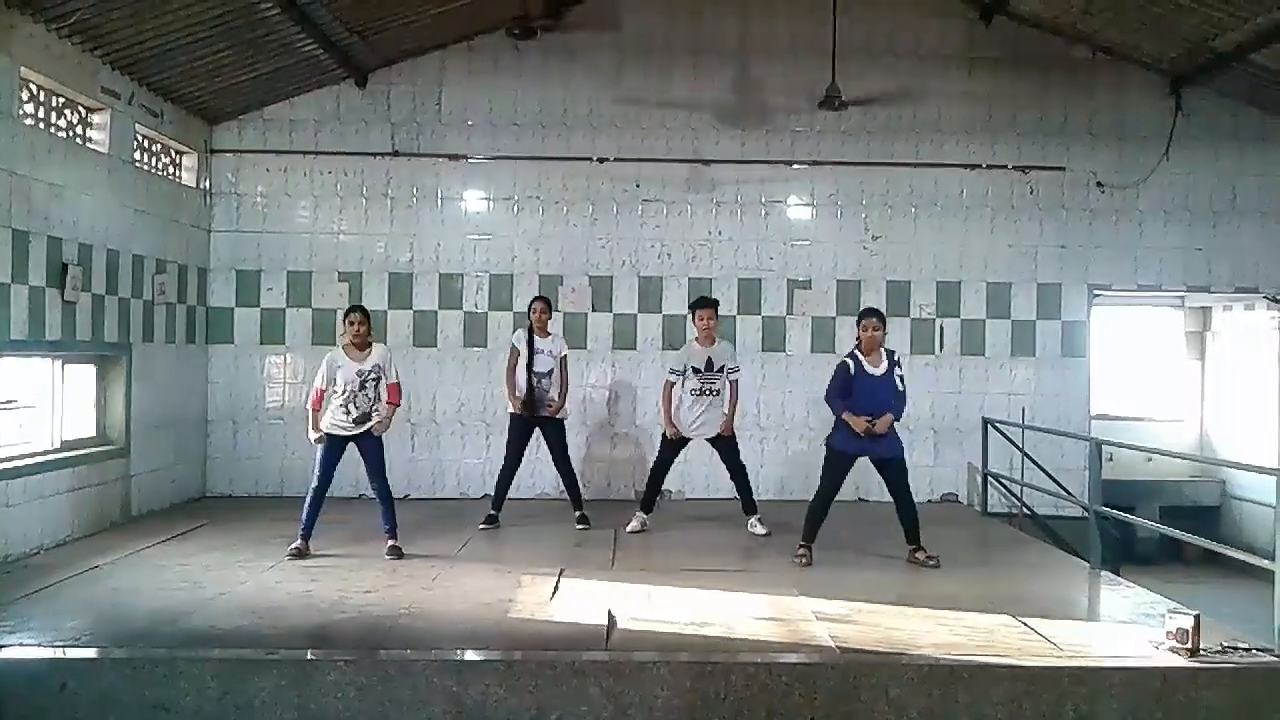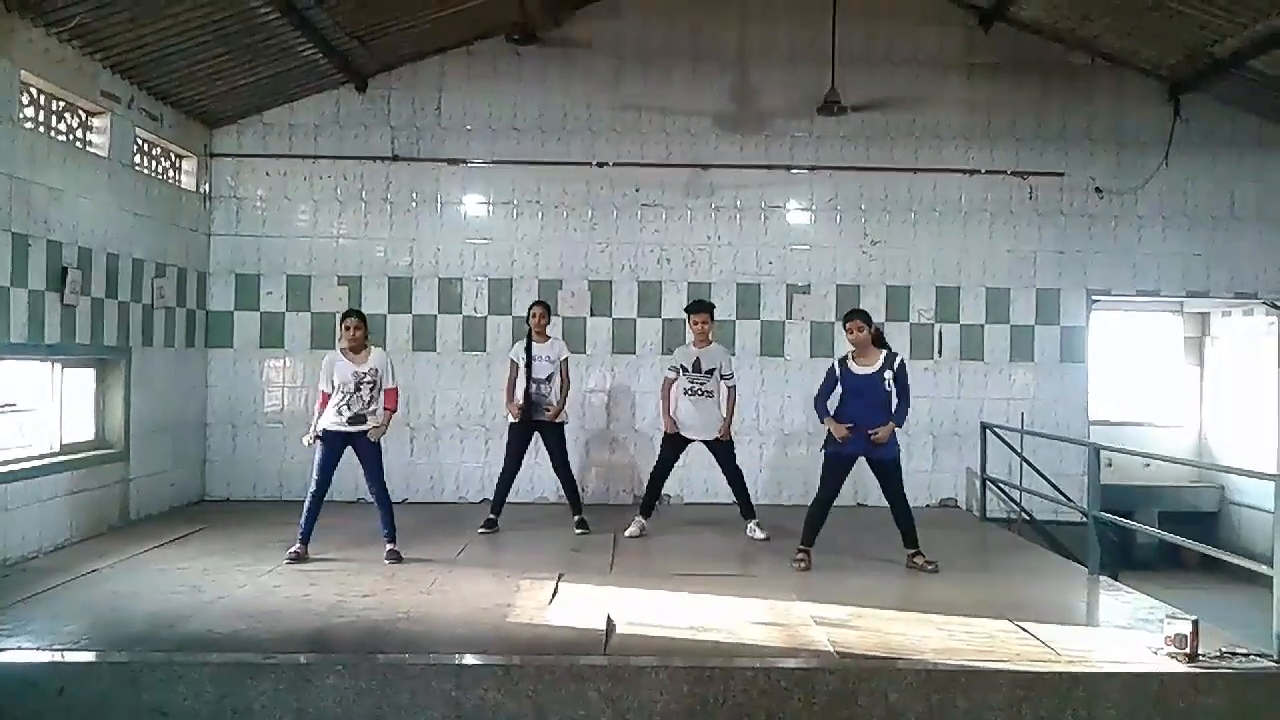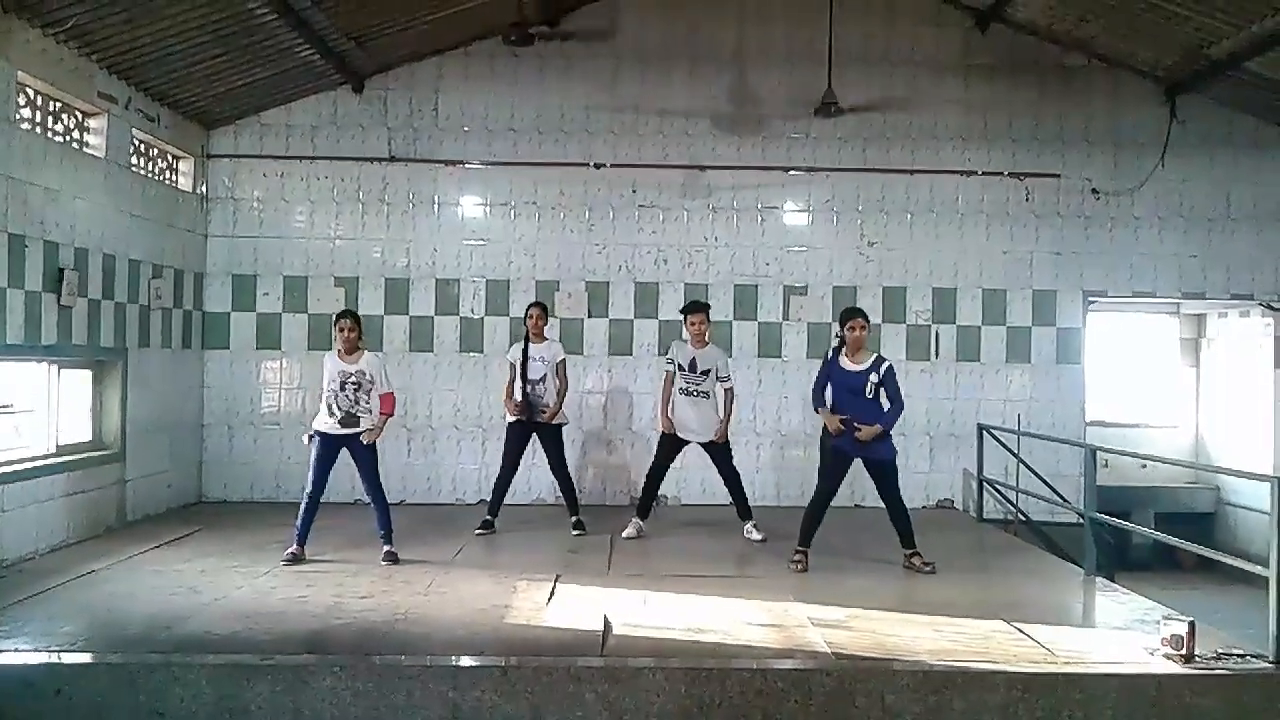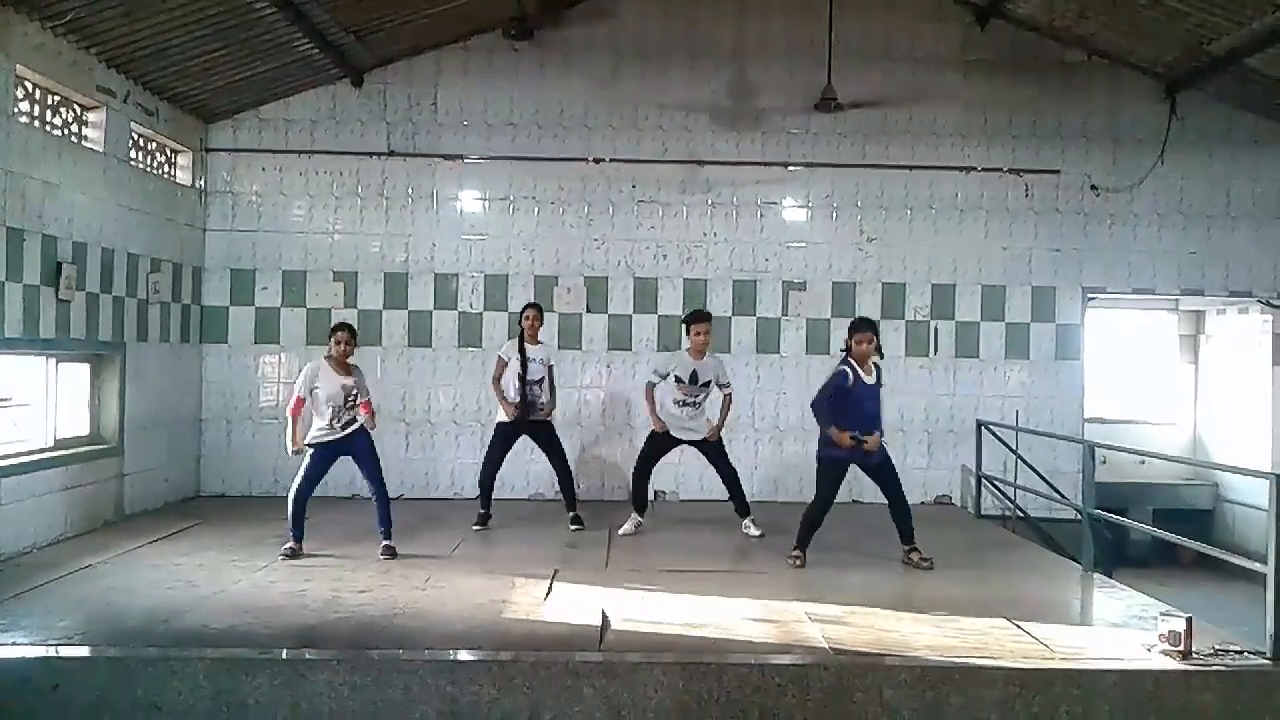
dt=0.5s
person 1, frame 1
left shoulder: (893, 359)
right shoulder: (850, 362)
left elbow: (901, 397)
right elbow: (832, 396)
left wrist: (889, 418)
right wrist: (851, 419)
left hip: (884, 438)
right hip: (846, 436)
left knee: (902, 493)
right knee: (826, 491)
left ankle: (915, 548)
right ankle: (805, 545)
person 1, frame 2
left shoulder: (893, 361)
right shoulder: (841, 365)
left elbow: (903, 399)
right elbow: (820, 398)
left wrist: (891, 426)
right wrist: (831, 424)
left hip: (881, 439)
right hip: (844, 439)
left knee: (897, 497)
right knee: (825, 495)
left ankle: (914, 553)
right ankle: (804, 549)
person 1, frame 3
left shoulder: (881, 365)
right shoulder: (833, 357)
left elbow: (897, 404)
right elbow: (818, 389)
left wrist: (877, 428)
right wrist: (824, 415)
left hip: (876, 439)
right hip: (838, 437)
left knee: (892, 497)
right knee: (823, 494)
left ankle: (911, 553)
right ankle: (801, 551)
person 1, frame 4
left shoulder: (876, 369)
right shoulder: (844, 371)
right elbow: (818, 405)
left wrist: (877, 434)
right wrist: (835, 434)
left hip: (869, 444)
right hip: (836, 445)
left knee: (896, 494)
right knee: (823, 500)
left ankle: (910, 549)
right ankle: (799, 548)
person 2, frame 1
left shoulder: (382, 353)
right shoulder: (333, 357)
left elbow: (393, 388)
right elbow: (318, 393)
left wrist: (386, 419)
right wrist: (314, 426)
left hip: (368, 429)
right hip: (334, 429)
left knee: (379, 483)
right knee: (319, 484)
left ankle: (392, 539)
right ankle: (302, 540)
person 2, frame 2
left shoulder: (379, 357)
right shoulder: (332, 359)
left elbow: (390, 395)
right elbow: (324, 398)
left wrist: (383, 426)
right wrist: (313, 428)
left hip: (366, 432)
right hip: (332, 430)
left knee: (378, 488)
right knee: (317, 488)
left ankle: (391, 544)
right ankle: (301, 544)
person 2, frame 3
left shoulder: (372, 361)
right shoulder: (329, 359)
left elbow: (387, 399)
left wrist: (377, 429)
right wrist: (312, 427)
left hip: (359, 433)
right hip: (326, 432)
left knee: (373, 488)
right knee: (313, 489)
left ankle: (387, 545)
right ankle: (298, 546)
person 2, frame 4
left shoulder: (357, 373)
right shoulder: (315, 368)
right elbow: (296, 404)
left wrist: (368, 417)
right wrist: (293, 438)
left hip: (356, 434)
right hip: (323, 440)
left knee: (378, 486)
right knee: (298, 492)
left ankle: (386, 539)
right ankle: (295, 541)
person 3, frame 1
left shoulder: (727, 349)
right shoulder: (685, 352)
left elbow: (733, 384)
right elbow: (668, 387)
left wrist: (730, 419)
right wrist: (667, 422)
left hip: (717, 423)
right hip: (682, 423)
left knee: (737, 468)
right knee: (660, 466)
left ankle: (753, 517)
right ankle: (643, 514)
person 3, frame 2
left shoulder: (721, 353)
right shoulder: (680, 352)
left elbow: (731, 389)
right elbow: (667, 386)
left wrist: (727, 423)
right wrist: (666, 417)
left hip: (714, 426)
right hip: (680, 425)
left knee: (732, 472)
right knee: (660, 470)
left ankle: (751, 521)
right ankle: (642, 518)
person 3, frame 3
left shoulder: (717, 355)
right shoulder: (676, 348)
left elbow: (728, 391)
right elbow: (668, 382)
left wrist: (724, 425)
right wrist: (663, 415)
left hip: (710, 427)
right hip: (677, 425)
left knee: (729, 473)
right knee: (656, 471)
left ankle: (748, 522)
right ankle: (639, 520)
person 3, frame 4
left shoulder: (715, 363)
right shoulder: (672, 360)
left elbow: (727, 395)
right elbow: (650, 386)
left wrist: (719, 426)
right wrist: (654, 417)
left hip: (701, 428)
right hip: (669, 426)
left knee: (726, 469)
right knee: (642, 466)
left ankle: (746, 518)
right ankle: (637, 515)
person 4, frame 1
left shoulder: (559, 342)
right shoulder: (521, 336)
left elbow: (564, 376)
right elbow: (510, 367)
left wrist: (561, 402)
right wrist: (512, 395)
left hip: (551, 411)
right hip: (523, 410)
left knee: (562, 462)
right knee: (511, 461)
left ankle: (579, 511)
right ankle: (494, 512)
person 4, frame 2
left shoulder: (558, 346)
right shoulder: (520, 347)
left elbow: (565, 380)
right elbow: (512, 379)
left wrist: (560, 406)
right wrist: (509, 403)
left hip: (550, 416)
right hip: (522, 415)
left knee: (562, 466)
right knee: (510, 467)
left ankle: (578, 515)
right ankle: (493, 517)
person 4, frame 3
left shoulder: (555, 348)
right shoulder: (517, 348)
left elbow: (563, 382)
right elbow: (511, 380)
left wrist: (557, 407)
right wrist: (507, 400)
left hip: (548, 417)
right hip: (520, 416)
left knee: (559, 467)
right knee: (507, 467)
left ankle: (575, 517)
right ankle: (490, 518)
person 4, frame 4
left shoulder: (546, 351)
right shoulder: (510, 347)
left elbow: (550, 383)
right elbow: (495, 379)
left wrist: (551, 404)
right wrist: (504, 403)
left hip: (539, 417)
right hip: (511, 417)
left knee: (561, 463)
right knee: (489, 465)
left ankle: (572, 511)
right ankle: (484, 511)
